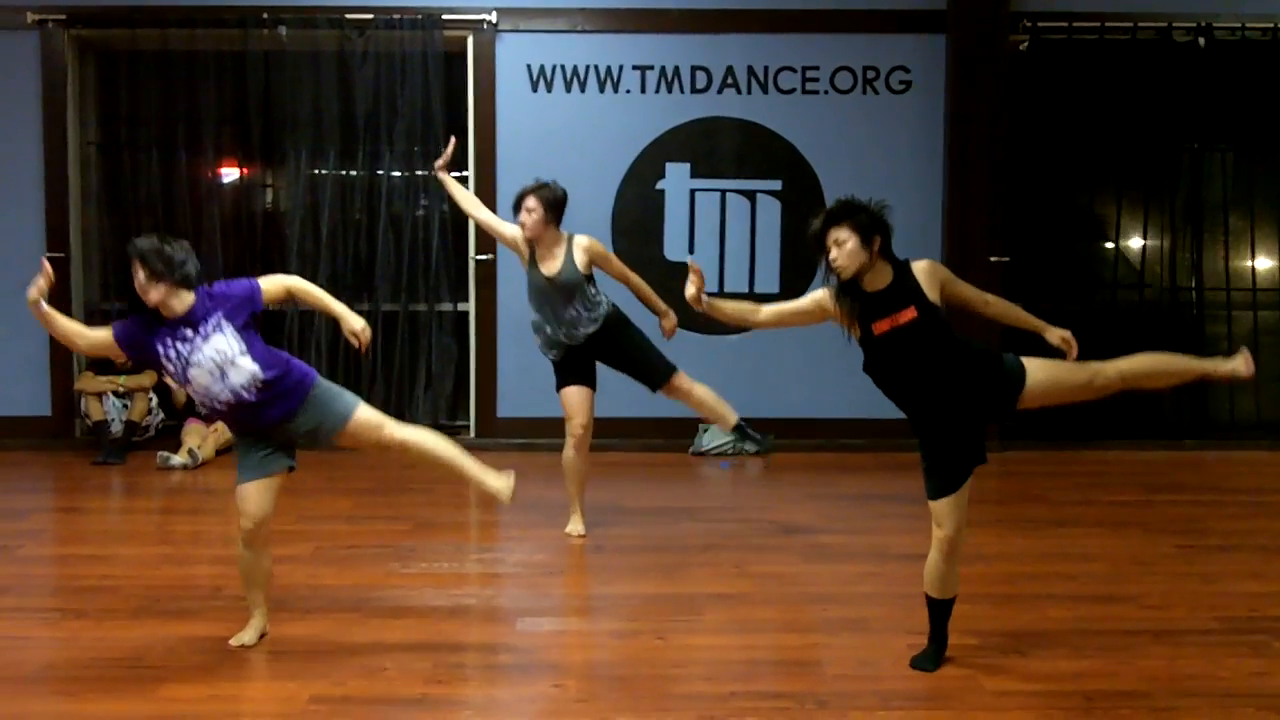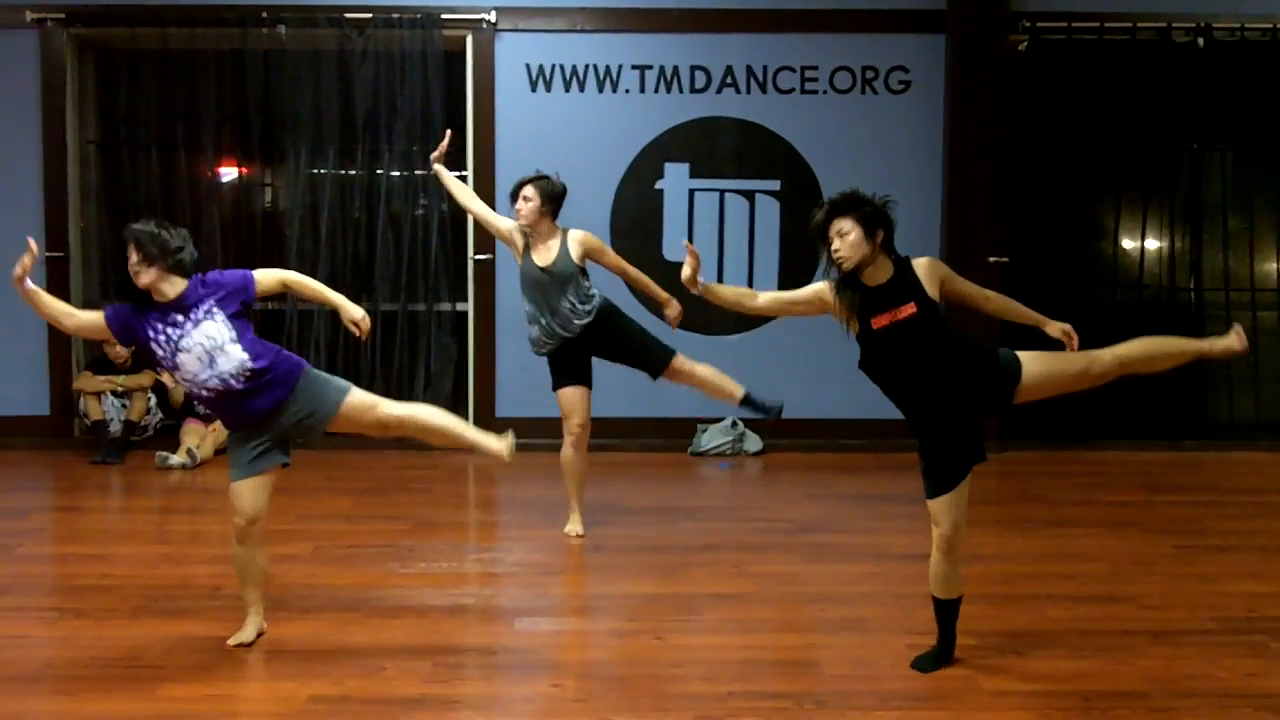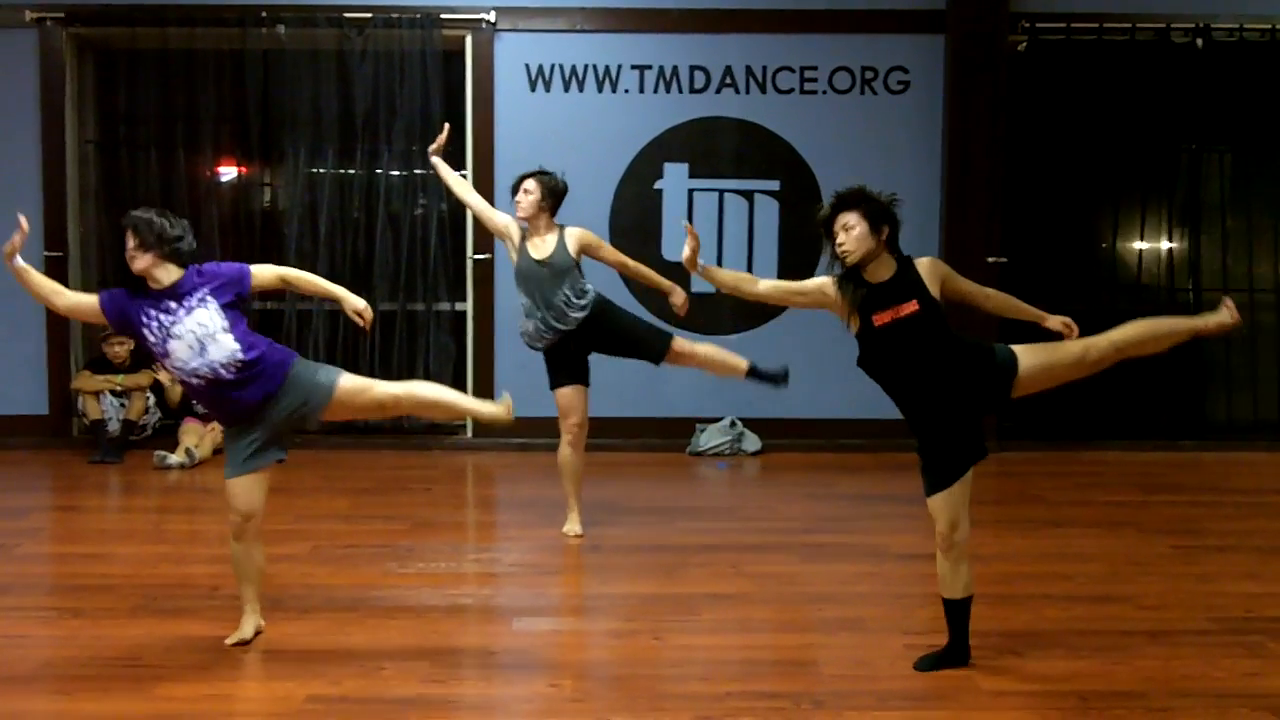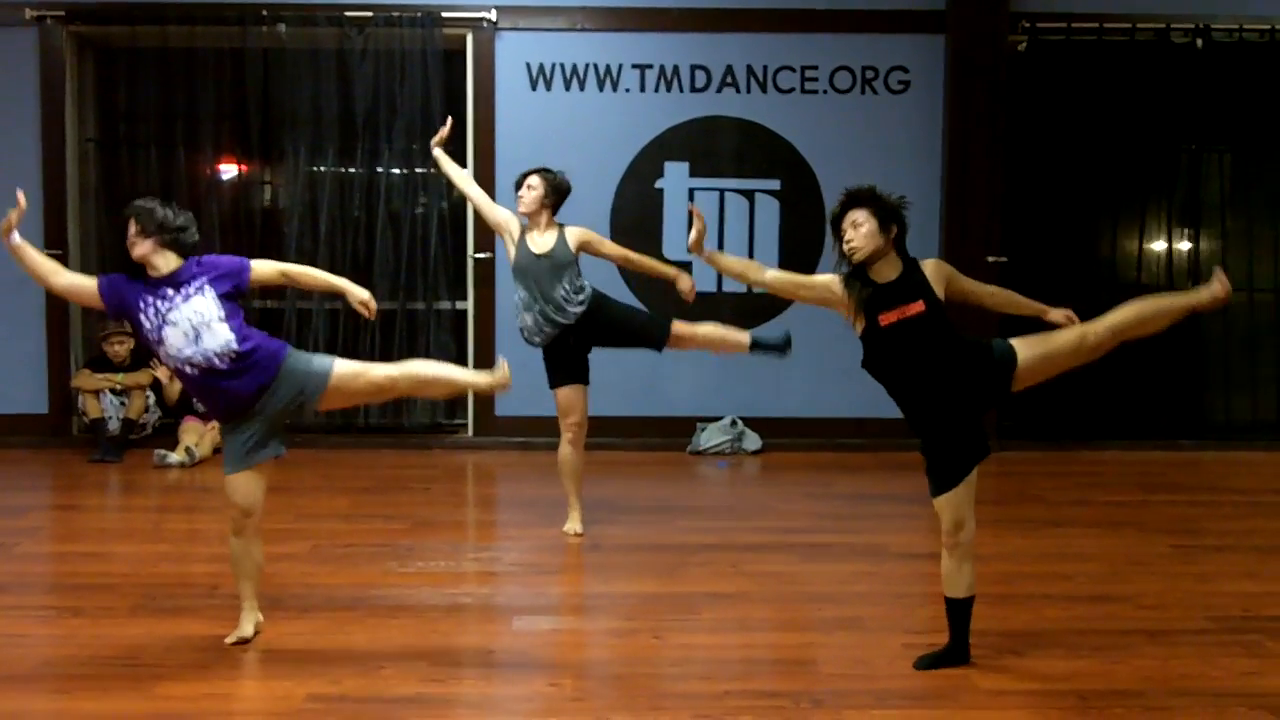
dt=0.1s
person 1, frame 1
left shoulder: (924, 273)
right shoulder: (836, 302)
left elbow: (984, 302)
right elbow: (761, 315)
left wrist: (1045, 327)
right wrist: (704, 301)
left hip: (989, 381)
right hip: (940, 424)
left knee: (1105, 375)
right knee: (947, 539)
left ankle: (1218, 366)
right ankle: (936, 642)
person 1, frame 2
left shoulder: (925, 270)
right shoulder: (835, 295)
left elbow: (983, 298)
right elbow: (758, 302)
left wrist: (1044, 321)
right wrist: (700, 286)
left hip: (985, 377)
right hip: (938, 421)
left knee: (1101, 363)
right knee: (946, 538)
left ankle: (1213, 347)
right ankle: (945, 644)
person 1, frame 3
left shoulder: (926, 270)
right shoulder: (835, 292)
left elbow: (983, 296)
right elbow: (757, 287)
left wrist: (1043, 316)
right wrist: (698, 267)
left hip: (984, 374)
right hip: (937, 420)
left knee: (1099, 349)
right knee: (951, 535)
left ankle: (1206, 323)
right ankle: (958, 645)
person 1, frame 4
left shoulder: (931, 272)
right shoulder: (841, 290)
left elbow: (986, 294)
right elbow: (764, 276)
left wrist: (1045, 310)
right wrist: (704, 252)
left hip: (985, 371)
right hip: (940, 418)
left knee: (1094, 335)
right knee: (956, 534)
left ankle: (1198, 299)
right ankle: (958, 645)
person 2, frame 1
left shoulder: (225, 298)
right shoulder: (148, 332)
left elbow: (289, 283)
right elbow: (85, 340)
left wrist: (344, 314)
right wrist: (40, 307)
left hip: (302, 396)
right hip: (255, 432)
left knee: (393, 435)
right knee: (252, 526)
left ankle: (483, 475)
right ankle: (258, 620)
person 2, frame 2
left shoulder: (217, 287)
right shoulder: (139, 318)
left elbow: (284, 277)
right elbow: (74, 321)
left wrist: (342, 303)
right wrist: (25, 285)
left hip: (293, 387)
right hip: (249, 426)
left knee: (390, 415)
right knee: (245, 523)
left ankle: (485, 441)
right ankle: (254, 618)
person 2, frame 3
left shoulder: (212, 278)
right shoulder: (132, 305)
left elbow: (282, 275)
right elbow: (65, 301)
left wrist: (343, 295)
left hip: (286, 381)
right hip: (243, 420)
left knee: (386, 395)
right knee: (243, 520)
left ankle: (485, 408)
right ankle: (251, 617)
person 2, frame 4
left shoulder: (211, 269)
right shoulder: (130, 291)
left elbow: (282, 271)
right elbow: (62, 281)
left wrist: (346, 286)
left hip: (281, 374)
right hip: (239, 414)
left knee: (385, 379)
right knee: (242, 515)
left ankle: (482, 380)
right ankle: (249, 614)
person 3, frame 1
left shoulder: (583, 246)
right shoulder: (522, 245)
left elbow: (627, 276)
right elbow: (476, 209)
left wrist: (662, 309)
right wrist: (443, 174)
left hip: (607, 330)
right hip: (567, 350)
left knee: (677, 384)
right knee: (577, 432)
left ankle: (743, 431)
right ankle: (575, 515)
person 3, frame 2
left shoulder: (578, 240)
right shoulder: (517, 238)
left elbow: (625, 269)
right elbow: (471, 202)
left wrist: (666, 299)
right wrist: (438, 166)
left hip: (600, 324)
right hip: (561, 346)
left knee: (677, 366)
right knee: (575, 431)
left ankle: (754, 404)
right ankle: (575, 515)
person 3, frame 3
left shoulder: (575, 237)
right shoulder: (512, 234)
left elbow: (624, 262)
right elbow: (469, 195)
left wrist: (670, 287)
right wrist: (436, 158)
left hip: (595, 319)
right hip: (558, 344)
left knee: (678, 350)
right knee: (572, 430)
left ankle: (758, 372)
right ankle: (573, 514)
person 3, frame 4
left shoulder: (574, 236)
right shoulder: (512, 229)
left elbow: (625, 256)
right elbow: (470, 189)
left wrist: (676, 274)
right wrist: (438, 150)
left hip: (593, 315)
right hip: (557, 341)
left knee: (680, 334)
right knee: (572, 428)
left ankle: (760, 344)
right ankle: (574, 513)
